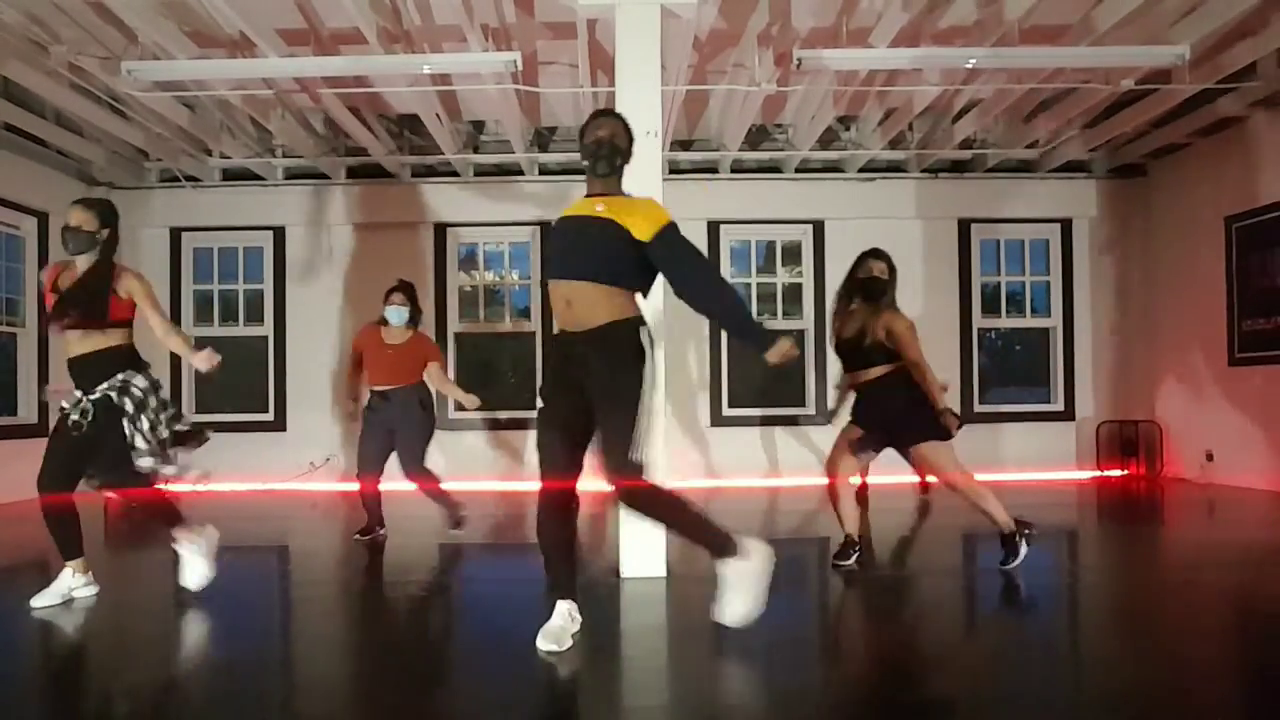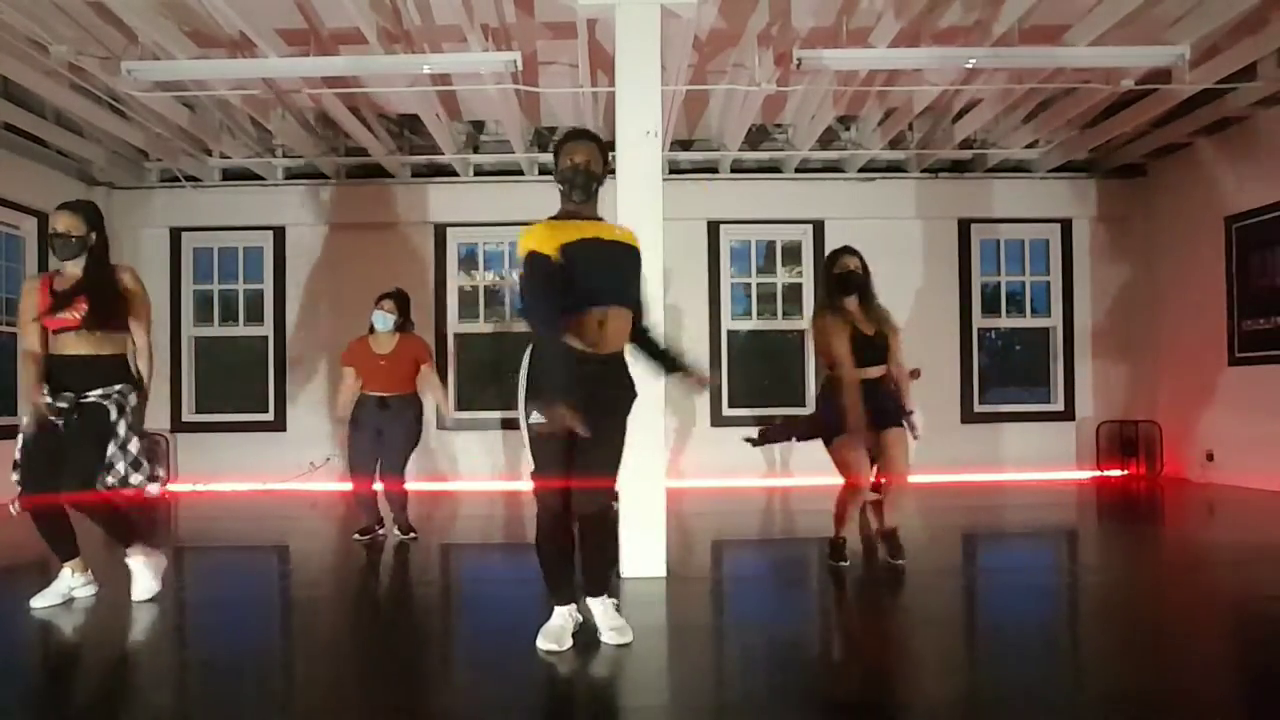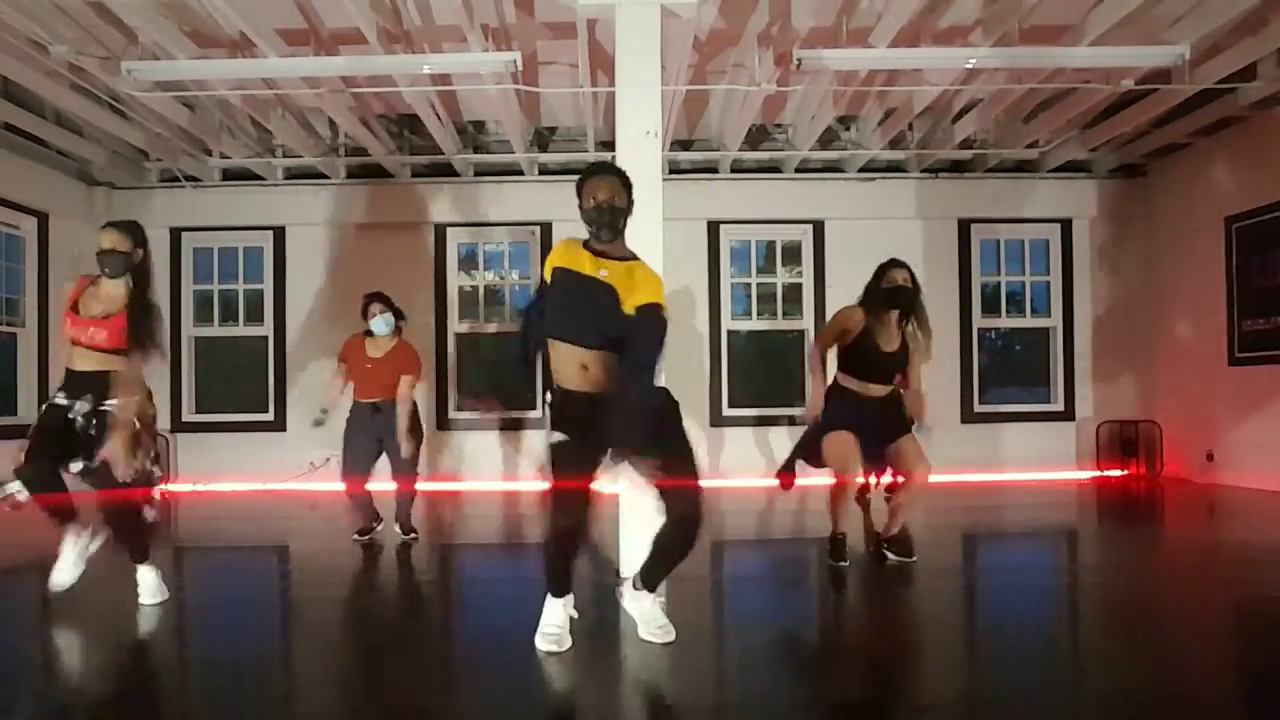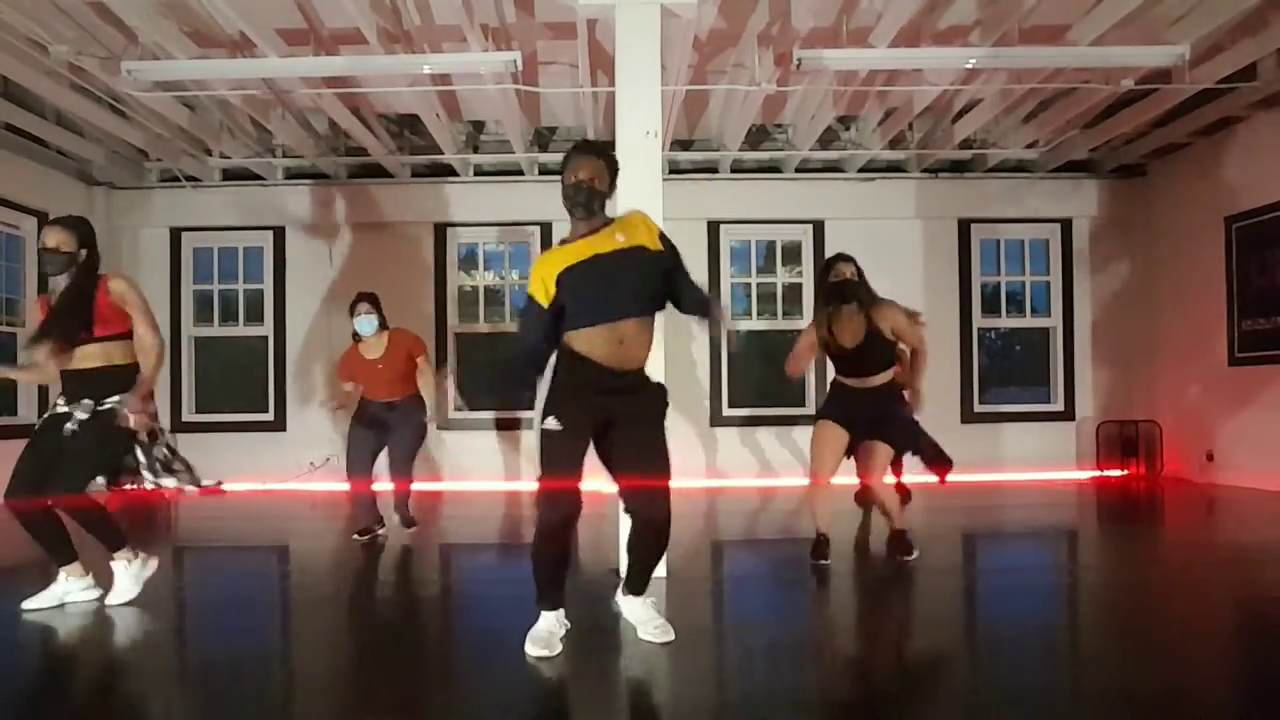
dt=0.5s
person 1, frame 1
left shoulder: (642, 216)
right shoulder: (567, 217)
left elbow: (700, 281)
left wrist: (760, 339)
left hip: (618, 349)
right hip: (564, 354)
left knee: (627, 482)
right knee: (554, 488)
left ankle: (736, 554)
right ankle: (564, 608)
person 1, frame 2
left shoulder: (623, 239)
right shoulder: (543, 239)
right elbow: (542, 318)
left wrist: (680, 367)
right wrist: (557, 395)
left hip: (611, 376)
right hip: (557, 374)
left knee: (594, 499)
right knee: (553, 499)
left ankle: (603, 599)
right ankle: (565, 607)
person 1, frame 3
left shoulder: (645, 281)
right shoulder: (561, 257)
left elbow: (639, 371)
right elbow: (534, 322)
left wrist: (634, 447)
left hip: (635, 407)
right hip: (573, 408)
left knee: (686, 509)
right knee: (567, 516)
left ankle: (642, 591)
right ankle: (558, 601)
person 1, frame 4
left shoulder: (642, 229)
right shoulder: (550, 265)
left elbow: (679, 292)
right elbow: (536, 343)
left wrist: (707, 309)
right wrist: (513, 382)
left hip: (634, 389)
right hip: (573, 385)
left knee: (652, 510)
right knee: (557, 507)
left ankle: (634, 595)
right ankle: (551, 614)
person 2, frame 1
left shoulder: (122, 278)
right shoulder: (51, 275)
left elbow: (161, 324)
left wrist: (193, 355)
left hip: (122, 383)
right hip: (86, 392)
left knee: (120, 475)
right knee: (51, 484)
left ankle: (189, 536)
right ankle: (76, 574)
person 2, frame 2
left shoulder: (122, 279)
right shoulder: (38, 288)
left elbow: (141, 343)
right elbow: (32, 348)
left wrist: (140, 399)
right wrist: (33, 390)
left hip: (110, 389)
right hip: (60, 393)
left knee: (78, 488)
right knee: (34, 488)
left ankle: (141, 556)
right ankle: (75, 573)
person 2, frame 3
left shoulder: (142, 309)
right shoulder: (79, 289)
left elbow: (134, 377)
left wrist: (121, 432)
left hip: (115, 404)
right hip: (70, 399)
left knee: (119, 495)
right knee: (37, 468)
left ankle: (145, 569)
right ankle: (77, 533)
person 2, frame 4
left shoulder: (113, 287)
right shoulder: (45, 302)
left elbow: (152, 340)
right elbow: (47, 367)
left wrist: (143, 392)
left hip: (118, 400)
right hip: (71, 404)
left knee: (63, 487)
left ankle: (129, 558)
right ankle: (74, 577)
person 3, frame 1
left shoulder: (890, 320)
right shoulder: (844, 317)
left elbow: (918, 364)
left wrist: (941, 408)
right wrist: (840, 397)
left hip: (902, 402)
right hip: (869, 407)
left knee: (953, 477)
right knee: (837, 471)
left ankle: (1012, 530)
right ankle: (851, 541)
person 3, frame 2
left shoulder: (879, 315)
right shoulder: (829, 320)
left elbow: (896, 363)
right elbow: (844, 371)
left wrist: (906, 409)
right wrist: (855, 423)
left hip: (882, 397)
right hip: (846, 402)
left knee: (895, 472)
right knee: (859, 478)
left ankle: (885, 529)
right ankle: (838, 539)
person 3, frame 3
left shoulder: (911, 337)
right shoulder: (854, 317)
left elbow: (911, 382)
right elbow: (818, 349)
left wrist: (915, 400)
right wrist: (817, 393)
left hip: (883, 411)
right hip: (841, 407)
left knee: (918, 471)
right knee: (848, 476)
left ankle: (891, 534)
right ankle: (837, 537)
person 3, frame 4
left shoulder: (883, 313)
right shoulder: (819, 328)
left elbow: (919, 346)
right elbow: (793, 370)
left wrist: (913, 388)
right wrist: (804, 349)
left hip: (885, 403)
right hip: (842, 402)
left knee: (874, 480)
right knee: (819, 472)
left ankle: (899, 529)
right ankle: (822, 537)
person 4, frame 1
left shoulder: (422, 343)
right shoulder: (368, 334)
left elbow: (437, 377)
right elbow: (356, 367)
left wrist: (463, 397)
right wrist: (353, 398)
left hip: (412, 407)
right hip: (378, 409)
left knee: (413, 469)
right knee: (367, 471)
left ankle: (452, 509)
right ankle: (374, 523)
person 4, frame 2
left shoulder: (413, 344)
right shoulder: (357, 347)
left elbow: (431, 379)
right elbow: (349, 383)
left wrist: (445, 407)
right wrist: (342, 409)
left hip: (404, 411)
right hip: (368, 411)
left knee: (391, 473)
right knee: (360, 473)
left ankle: (401, 521)
right ankle: (373, 522)
person 4, frame 3
left shoulder: (406, 353)
right shoulder: (353, 344)
left elbow: (405, 395)
right elbow: (341, 376)
left wrist: (404, 434)
right wrist: (326, 409)
left hip: (396, 417)
right hip: (362, 417)
left knee: (406, 474)
right knee: (353, 478)
left ankle: (403, 521)
right ankle: (370, 520)
person 4, frame 4
left shoulder: (403, 339)
right shoulder: (349, 357)
left elbow: (426, 368)
right elbow: (347, 393)
left wrist: (427, 402)
right wrist: (343, 401)
left hip: (407, 411)
right hip: (370, 414)
left knee: (399, 468)
right knee: (357, 471)
left ankle: (402, 510)
right ankle: (373, 522)
